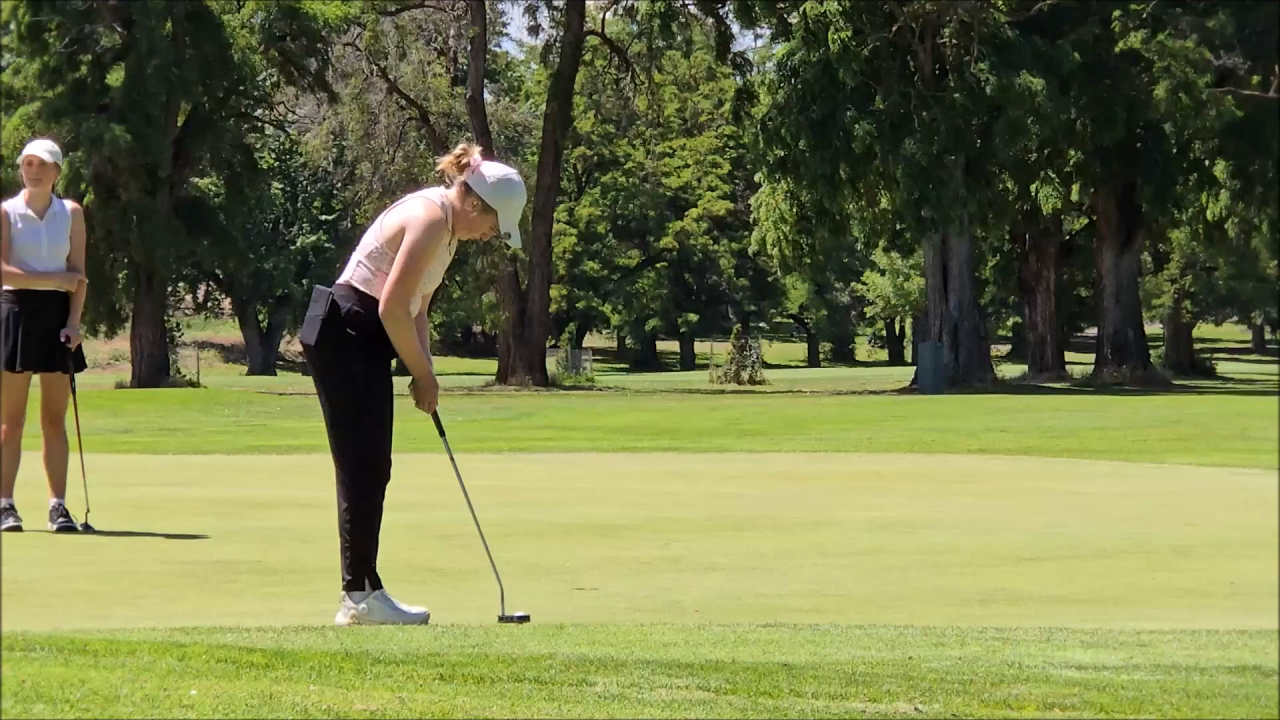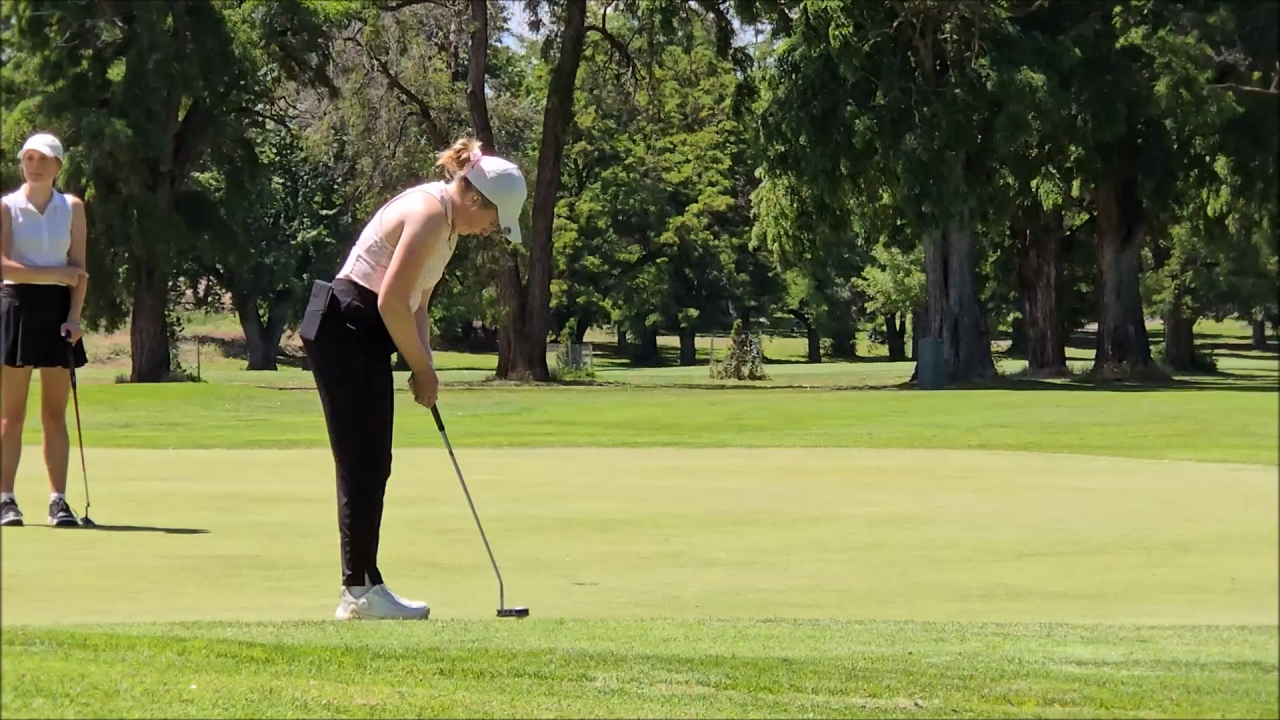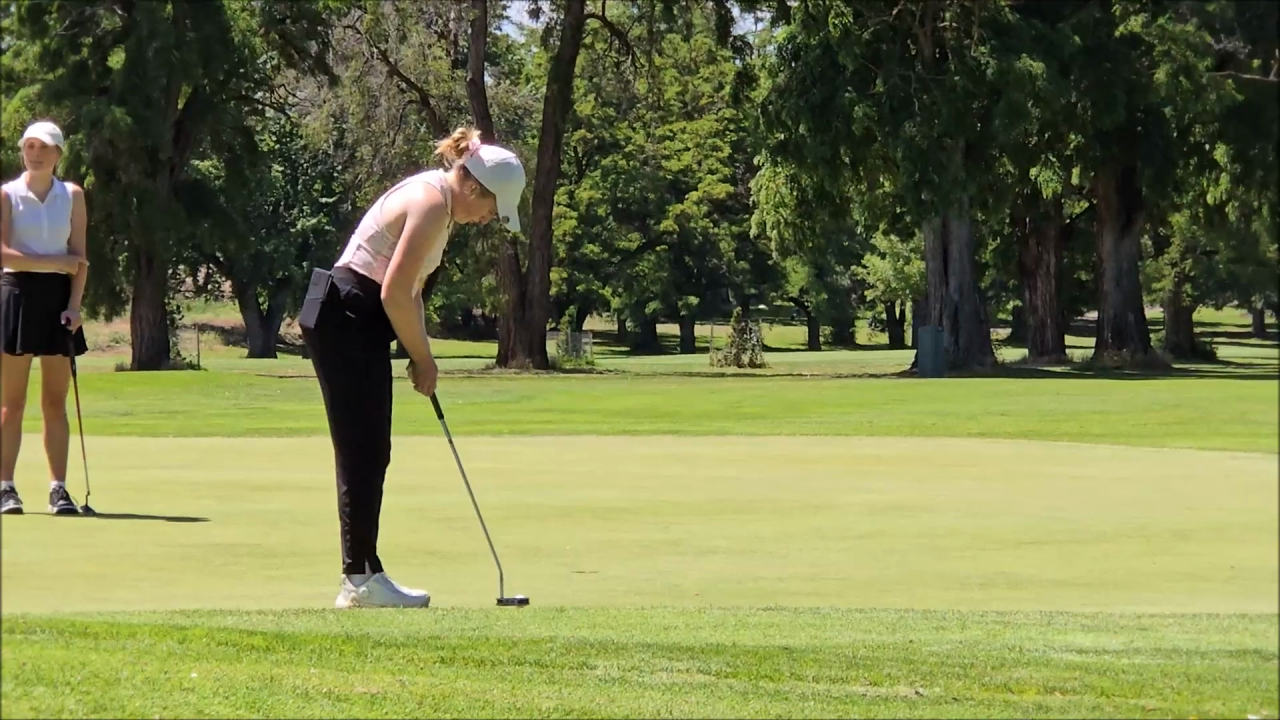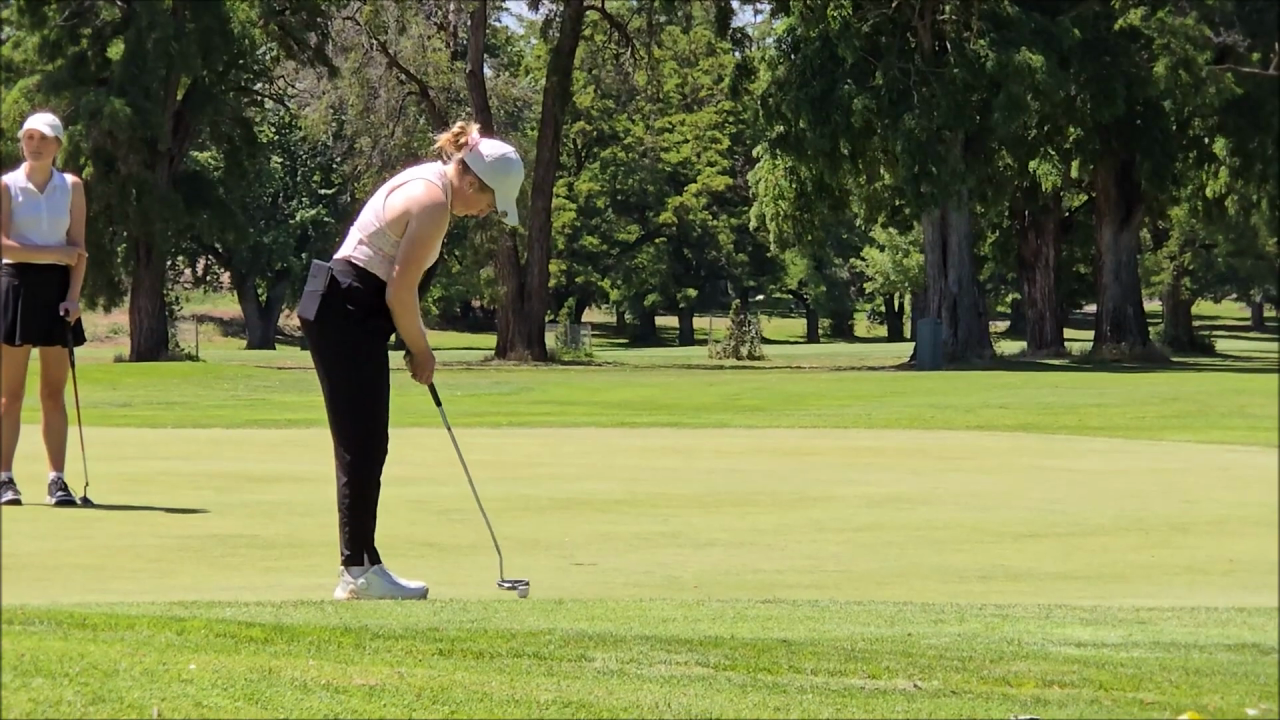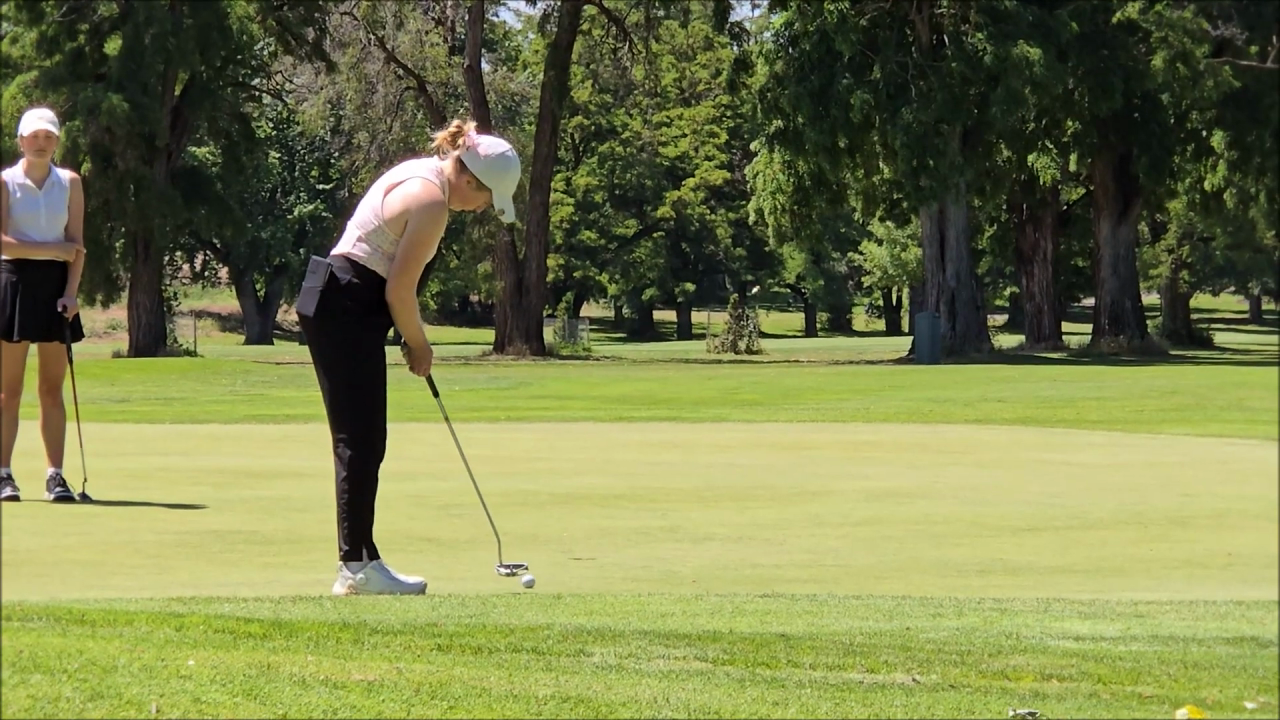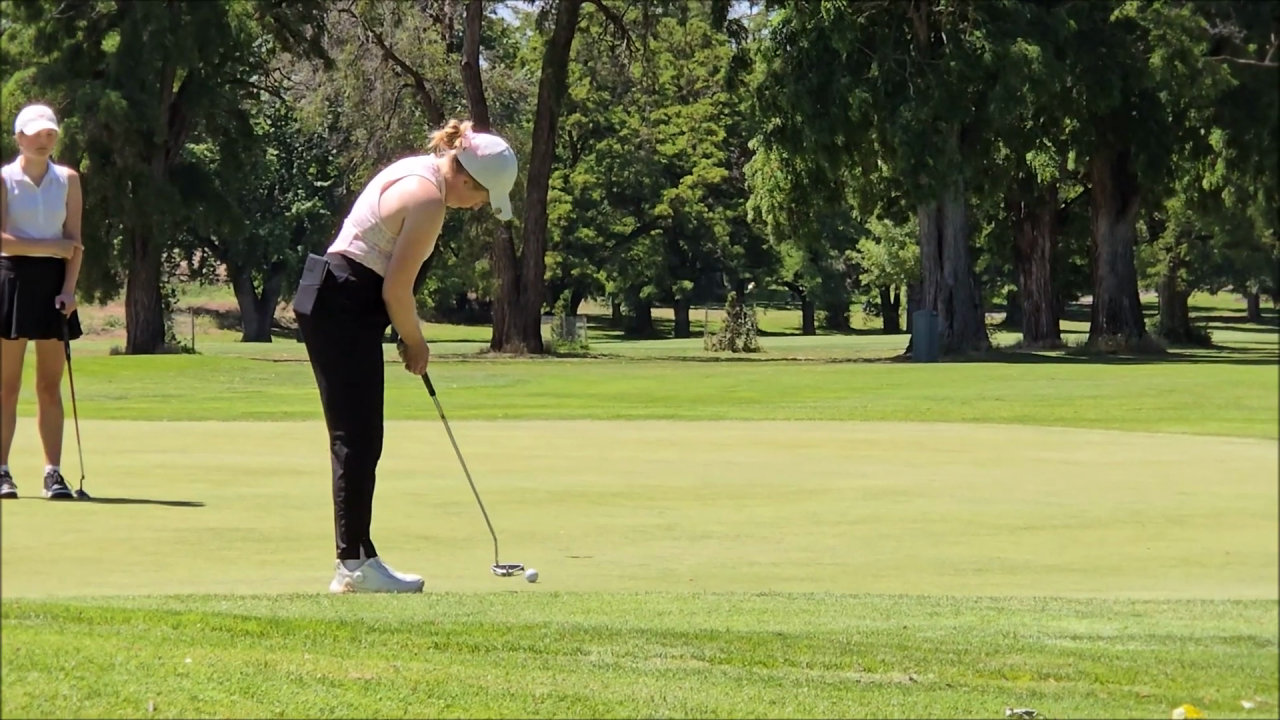
dt=0.2s
person 1, frame 1
left shoulder: (446, 226)
right shoulder: (430, 218)
left elbow: (415, 306)
right elbow: (392, 309)
left wrist: (424, 368)
right wrist: (422, 374)
left hip: (362, 341)
right hip: (346, 337)
left knee: (369, 471)
right knee: (363, 471)
left ankle: (360, 593)
right ankle: (361, 597)
person 1, frame 2
left shoulder: (445, 221)
right shoulder: (429, 213)
left elbow: (416, 300)
right elbow: (391, 302)
left wrist: (424, 363)
right wrist: (421, 368)
left hip: (362, 335)
right hip: (345, 332)
left knee: (368, 466)
right knee: (363, 465)
left ankle: (360, 588)
right ankle: (361, 591)
person 1, frame 3
left shoulder: (439, 201)
right shoulder: (430, 203)
left elbow: (409, 287)
right elbow: (395, 294)
left wrist: (420, 351)
right wrist: (422, 357)
left hip: (359, 322)
right hip: (345, 320)
left knee: (368, 454)
right knee: (363, 453)
left ankle: (360, 576)
right ankle: (361, 578)
person 1, frame 4
left shoulder: (431, 183)
right shoulder: (433, 200)
right elbow: (399, 292)
left wrist: (415, 344)
right wrist: (421, 349)
left hip: (352, 312)
right hip: (345, 312)
left knee: (365, 445)
right knee: (362, 445)
left ankle: (358, 567)
right ankle: (359, 571)
person 1, frame 5
left shoulder: (424, 173)
right shoulder: (431, 199)
right elbow: (399, 291)
left wrist: (412, 337)
right wrist: (419, 344)
left hip: (341, 305)
right hip: (344, 309)
left knee: (361, 440)
right knee: (361, 441)
left ankle: (357, 562)
right ankle: (358, 566)
person 1, frame 6
left shoulder: (420, 170)
right shoulder: (428, 198)
right elbow: (396, 289)
left wrist: (408, 334)
right wrist: (415, 342)
left hip: (336, 302)
right hip: (342, 307)
left knee: (357, 438)
right knee: (358, 439)
left ankle: (354, 561)
right ankle: (355, 564)
person 2, frame 1
left shoulder: (72, 212)
left elbow: (78, 274)
left wrist: (74, 321)
right wrist: (55, 278)
left hip: (57, 314)
left knee: (55, 419)
left ankle: (58, 507)
person 2, frame 2
left shoulder: (73, 207)
left elbow: (79, 269)
left wrist: (74, 316)
right wrist: (55, 273)
left hip: (58, 308)
left knee: (55, 414)
left ankle: (59, 501)
person 2, frame 3
left shoulder: (73, 195)
left elbow: (79, 257)
left wrist: (75, 304)
right wrist: (56, 262)
left hip: (58, 296)
left knee: (56, 402)
left ankle: (58, 489)
person 2, frame 4
left shoulder: (72, 186)
left elbow: (78, 247)
left wrist: (73, 295)
right wrist: (54, 252)
left hip: (57, 288)
left knee: (54, 393)
left ankle: (57, 480)
person 2, frame 5
left shoulder: (70, 182)
left elbow: (76, 244)
left wrist: (71, 291)
right wrist: (52, 249)
left hip: (55, 283)
left knee: (52, 389)
left ankle: (55, 476)
person 2, frame 6
left shoulder: (68, 179)
left elbow: (74, 240)
left wrist: (69, 288)
right wrist: (50, 246)
left hip: (53, 280)
left knee: (50, 386)
left ankle: (53, 473)
